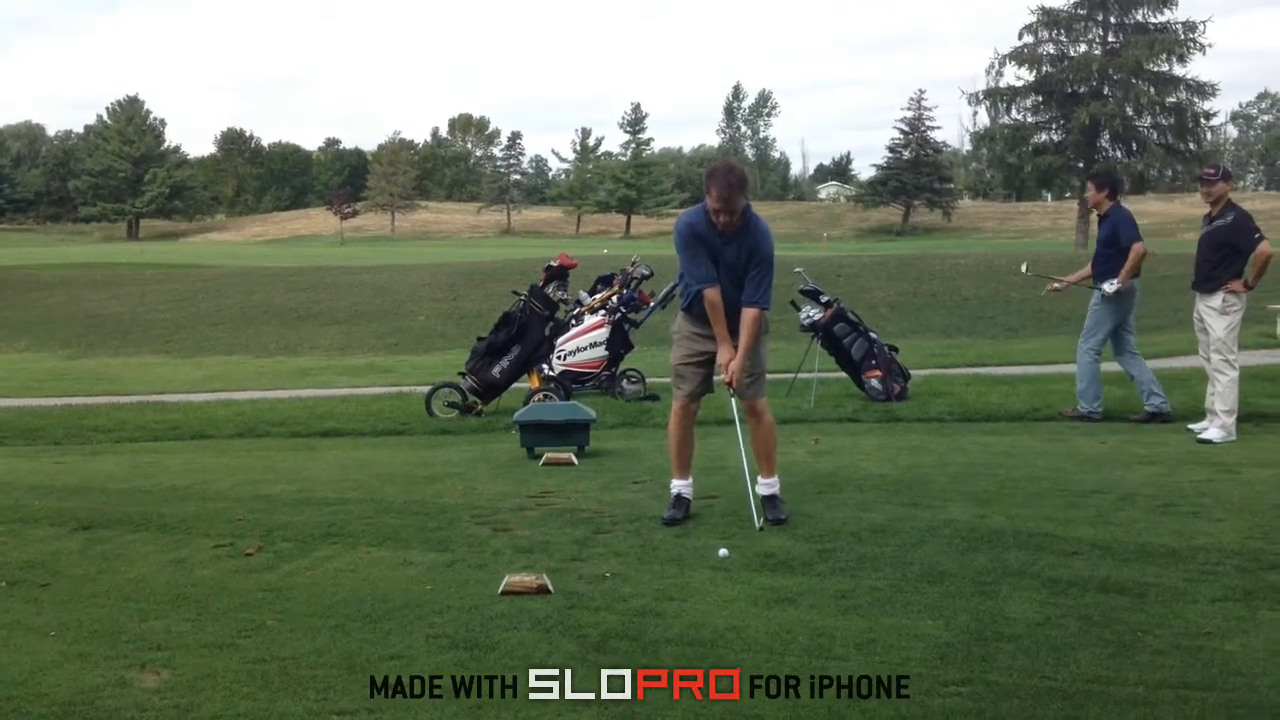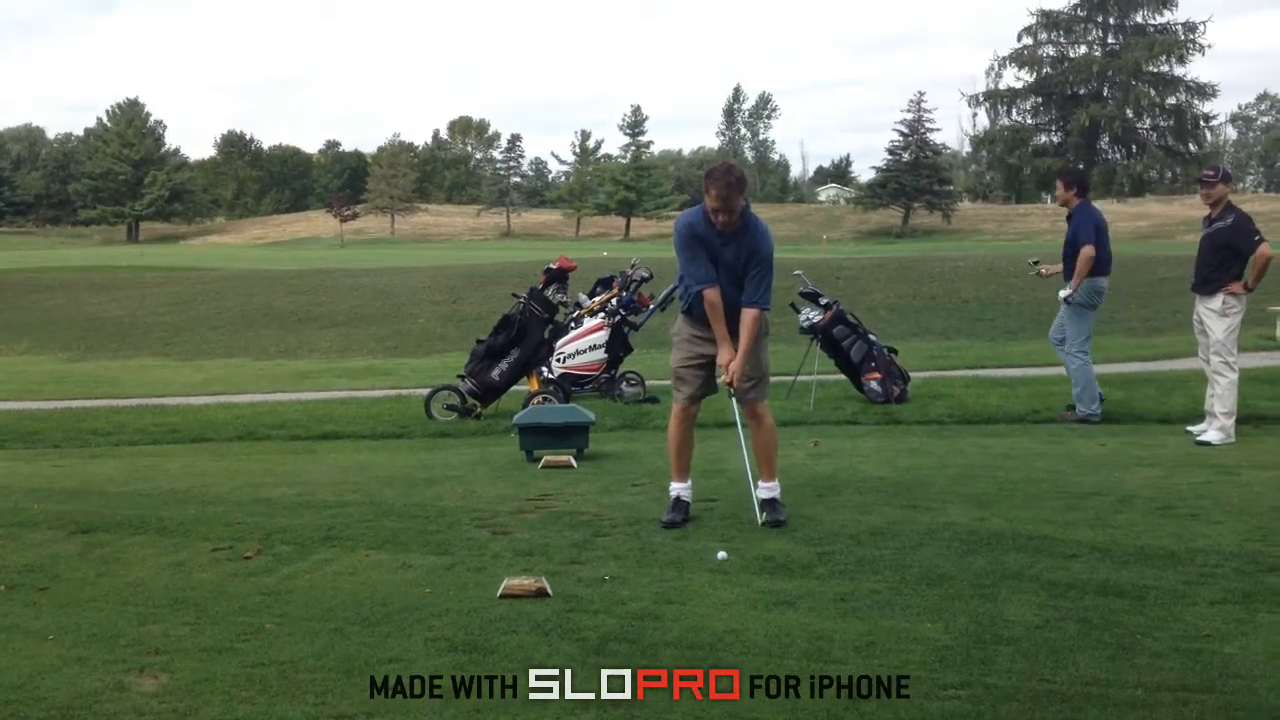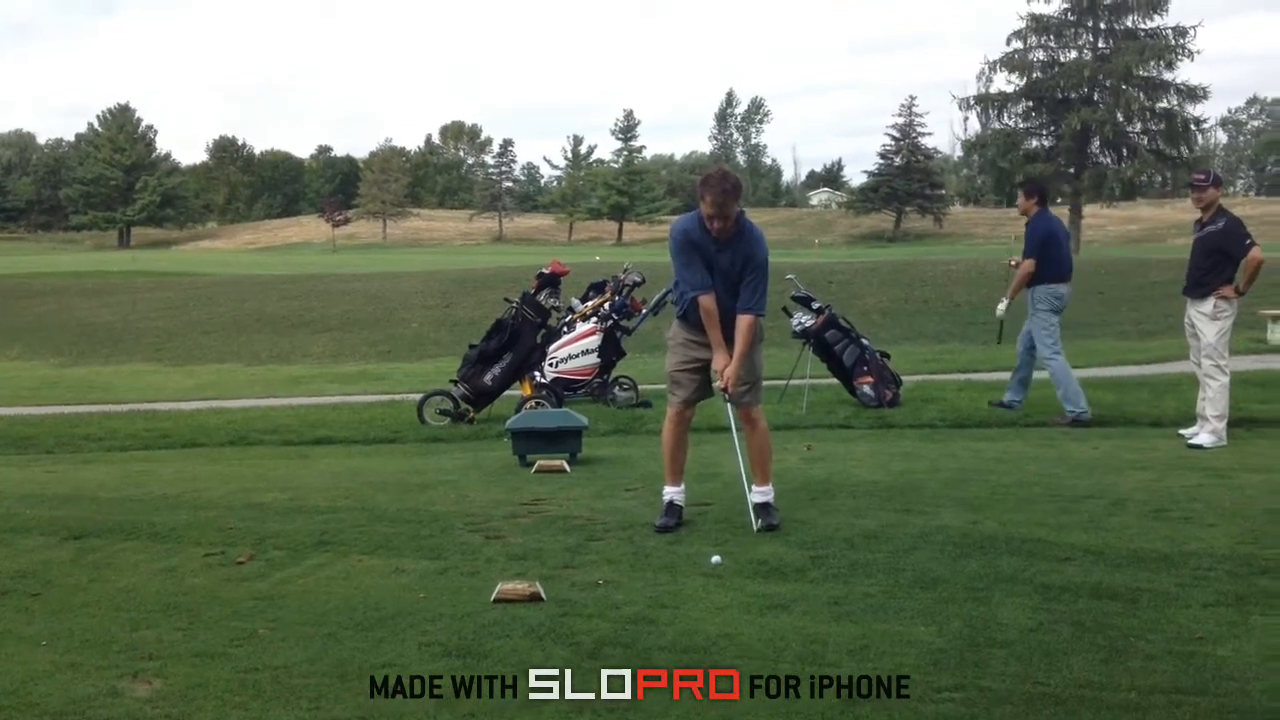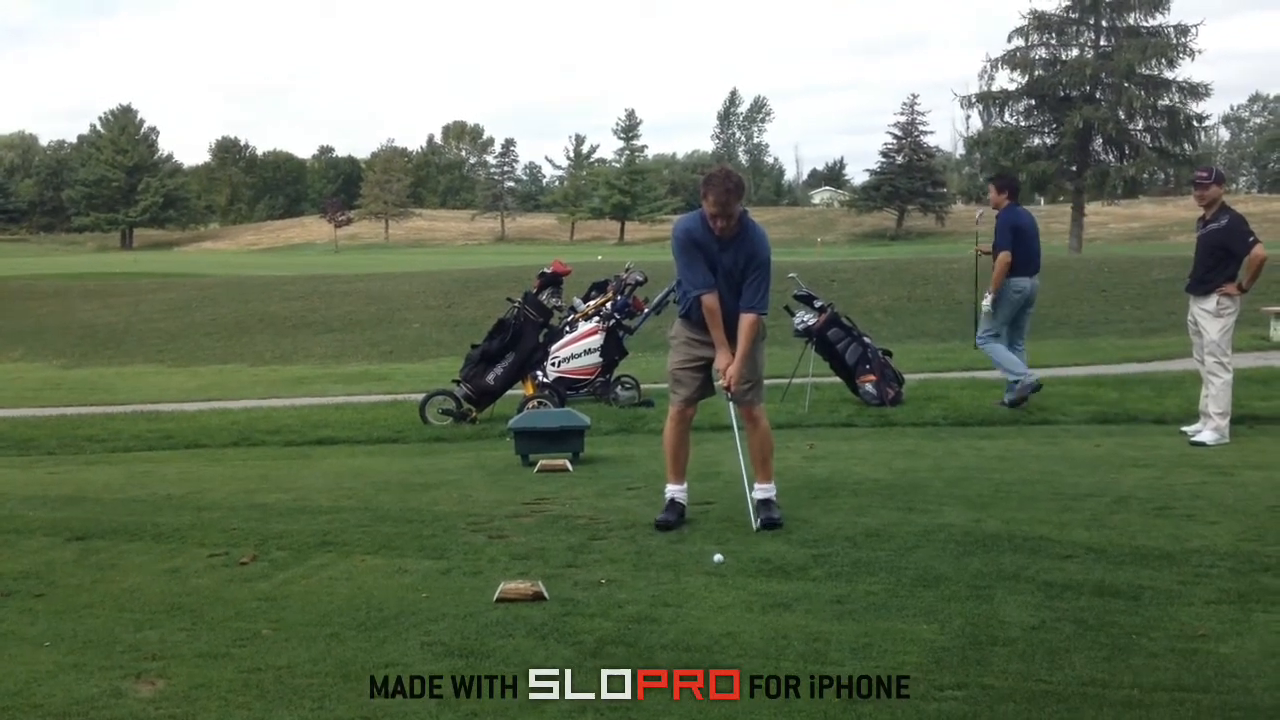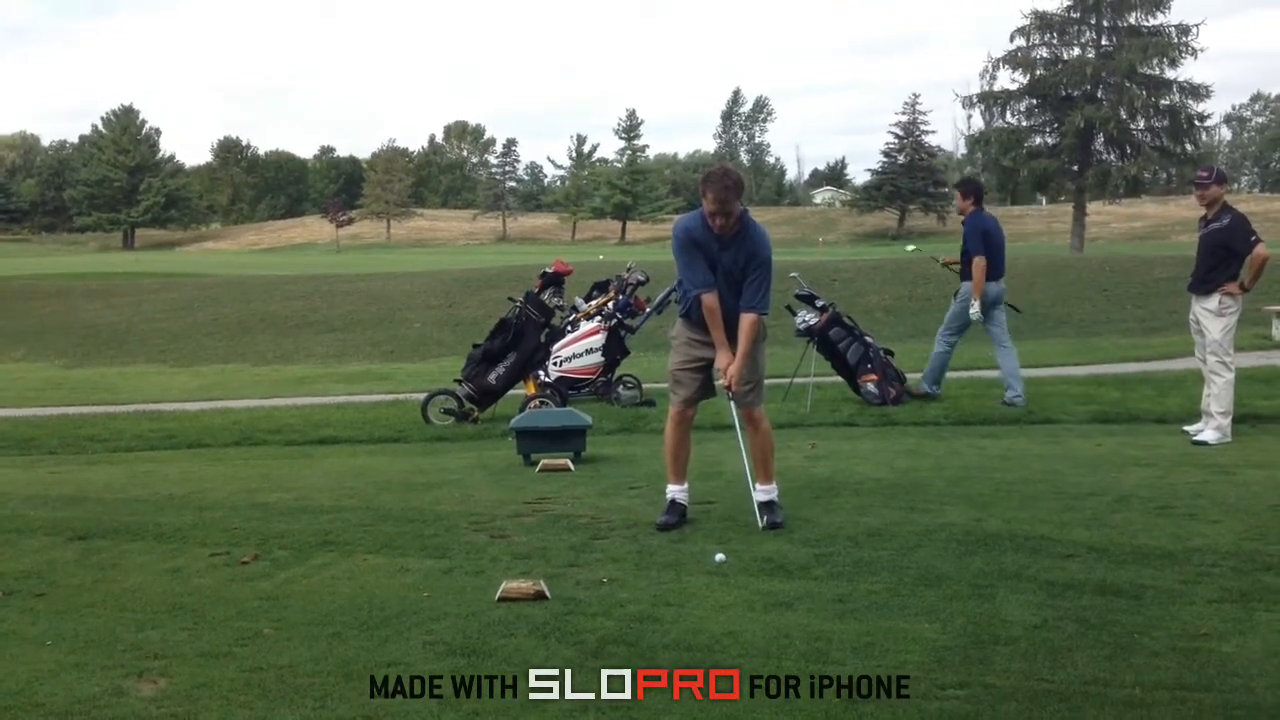
dt=0.3s
person 1, frame 1
left shoulder: (759, 235)
right shoulder: (688, 225)
left elbow: (754, 303)
right elbow: (708, 289)
left wrist: (740, 355)
right wrist: (721, 345)
left hip: (745, 324)
right hip: (696, 324)
left knee: (756, 405)
right knee: (683, 406)
left ankle: (769, 488)
right ankle: (681, 491)
person 1, frame 2
left shoulder: (758, 235)
right shoulder: (688, 226)
left elbow: (754, 304)
right elbow: (707, 289)
left wrist: (740, 355)
right wrist: (722, 346)
left hip: (745, 326)
right hip: (696, 326)
left knee: (757, 408)
right knee: (683, 408)
left ankle: (769, 492)
right ankle: (680, 494)
person 1, frame 3
left shoulder: (754, 241)
right shoulder: (683, 231)
left elbow: (749, 310)
right elbow: (702, 295)
left wrist: (735, 362)
right wrist: (717, 351)
left hip: (740, 331)
right hip: (691, 330)
left knee: (751, 412)
right knee: (678, 411)
left ankle: (763, 496)
right ankle: (673, 499)
person 1, frame 4
left shoulder: (756, 240)
right shoulder: (685, 231)
left elbow: (752, 309)
right elbow: (705, 295)
left wrist: (738, 361)
right wrist: (720, 350)
left hip: (742, 329)
right hip: (694, 329)
left knee: (753, 410)
right knee: (680, 410)
left ankle: (765, 494)
right ankle: (675, 497)
person 1, frame 5
left shoulder: (757, 239)
right shoulder: (685, 230)
left elbow: (752, 309)
right elbow: (706, 294)
left wrist: (738, 360)
right wrist: (720, 350)
left hip: (743, 330)
right hip: (694, 329)
left knee: (753, 412)
right knee: (680, 411)
left ankle: (767, 495)
right ankle: (676, 497)
person 2, frame 1
left shoulder: (1236, 218)
right shoulder: (1208, 219)
left elbow: (1265, 251)
left wrist: (1248, 284)
left hip: (1224, 300)
right hip: (1202, 298)
left knee: (1223, 361)
right knee: (1210, 362)
left ankle: (1225, 426)
right ankle: (1213, 418)
person 2, frame 2
left shoulder: (1236, 220)
right shoulder: (1208, 220)
left elbow: (1265, 253)
left wrist: (1248, 286)
right wrist: (1200, 288)
left hip: (1223, 302)
right hip: (1203, 300)
left knee: (1223, 364)
right knee: (1210, 364)
left ankle: (1224, 428)
right ankle: (1212, 420)
person 2, frame 3
left shoulder: (1227, 223)
right shoulder: (1199, 224)
left elbow: (1255, 256)
left wrist: (1239, 289)
right wrist: (1190, 285)
left hip: (1214, 305)
right hip: (1193, 303)
left knee: (1214, 367)
right knee: (1201, 367)
left ankle: (1215, 431)
right ankle: (1203, 424)
person 2, frame 4
left shoulder: (1230, 220)
right shoulder: (1202, 221)
left elbow: (1258, 254)
left wrist: (1243, 287)
right wrist: (1194, 280)
left hip: (1218, 302)
right hip: (1197, 301)
left knee: (1217, 364)
right knee: (1204, 364)
left ankle: (1218, 428)
right ankle: (1206, 421)
person 2, frame 5
left shoulder: (1233, 220)
right shoulder: (1204, 221)
left elbow: (1261, 253)
left wrist: (1245, 286)
right wrist: (1196, 279)
left hip: (1220, 302)
right hip: (1199, 300)
left knee: (1219, 363)
right knee: (1206, 363)
left ankle: (1220, 427)
right ankle: (1208, 420)
person 3, frame 1
left shoulder: (1119, 217)
right shoulder: (1108, 219)
left elbow: (1139, 250)
right elbow: (1100, 262)
left wrist: (1120, 280)
right wrist: (1069, 280)
left hip: (1113, 291)
right hip: (1115, 291)
left knee: (1089, 347)
right knee: (1126, 352)
left ankle: (1089, 408)
right ankle: (1158, 405)
person 3, frame 2
left shoulder: (1084, 216)
right shoulder: (1083, 214)
left elbow: (1088, 253)
left wrist: (1073, 286)
right wrist: (1054, 269)
left hip: (1085, 287)
right hip: (1084, 286)
left knee: (1076, 349)
right knee: (1058, 336)
left ankle: (1088, 409)
right ankle: (1089, 392)
person 3, frame 3
left shoulder: (1036, 225)
right shoulder: (1054, 222)
left elbow: (1029, 267)
left wrist: (1007, 298)
right wrist: (1021, 261)
left hip: (1044, 292)
right hip: (1057, 288)
left knee: (1050, 353)
right knee: (1026, 344)
left ankle: (1078, 411)
right ankle: (1013, 397)
person 3, frame 4
left shoulder: (1005, 218)
right shoulder: (1026, 216)
left elbow: (1005, 259)
left wrist: (990, 293)
right wrist: (992, 250)
left hip: (1012, 284)
right hip: (1031, 283)
left knee: (986, 338)
right knee: (1016, 342)
left ankle: (1024, 379)
right ankle: (1015, 394)
person 3, frame 5
left shoulder: (973, 225)
right shoulder: (991, 221)
left elbow: (979, 263)
left wrist: (975, 301)
right wrist: (954, 261)
left hip: (976, 288)
right hip: (996, 287)
left knee: (946, 338)
right knee: (1002, 343)
left ankle: (929, 387)
right ankle: (1015, 395)
